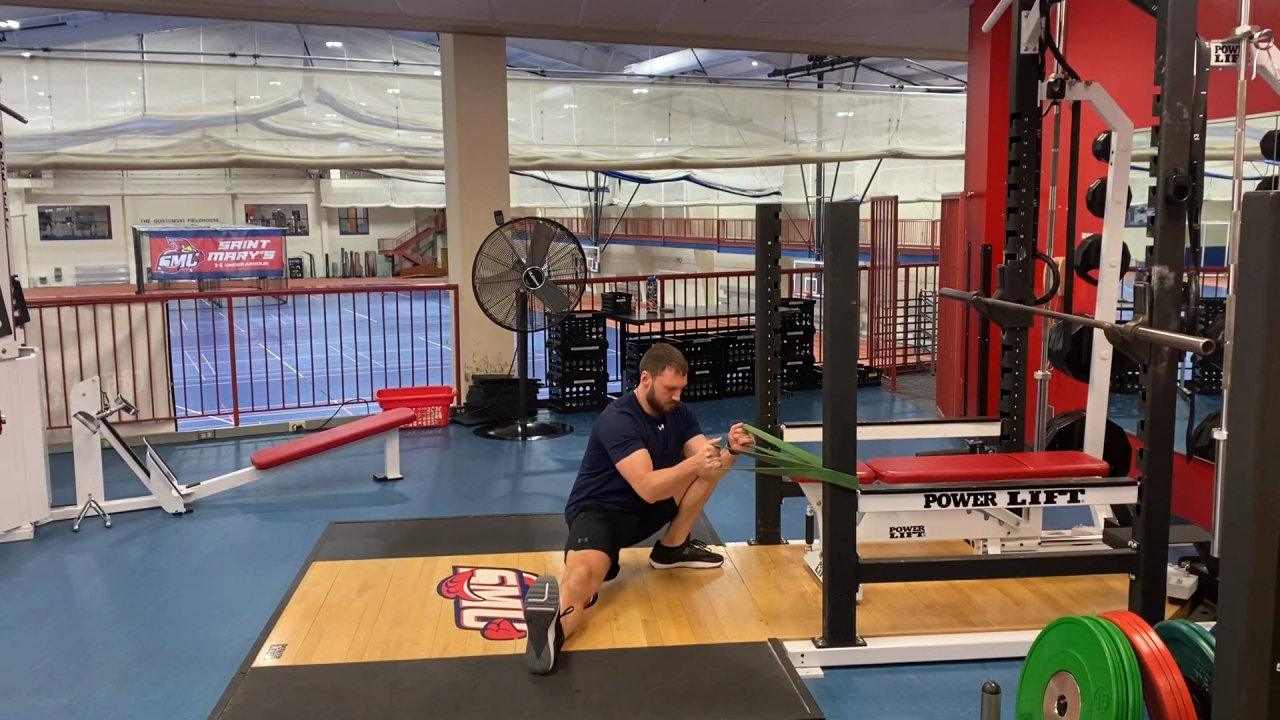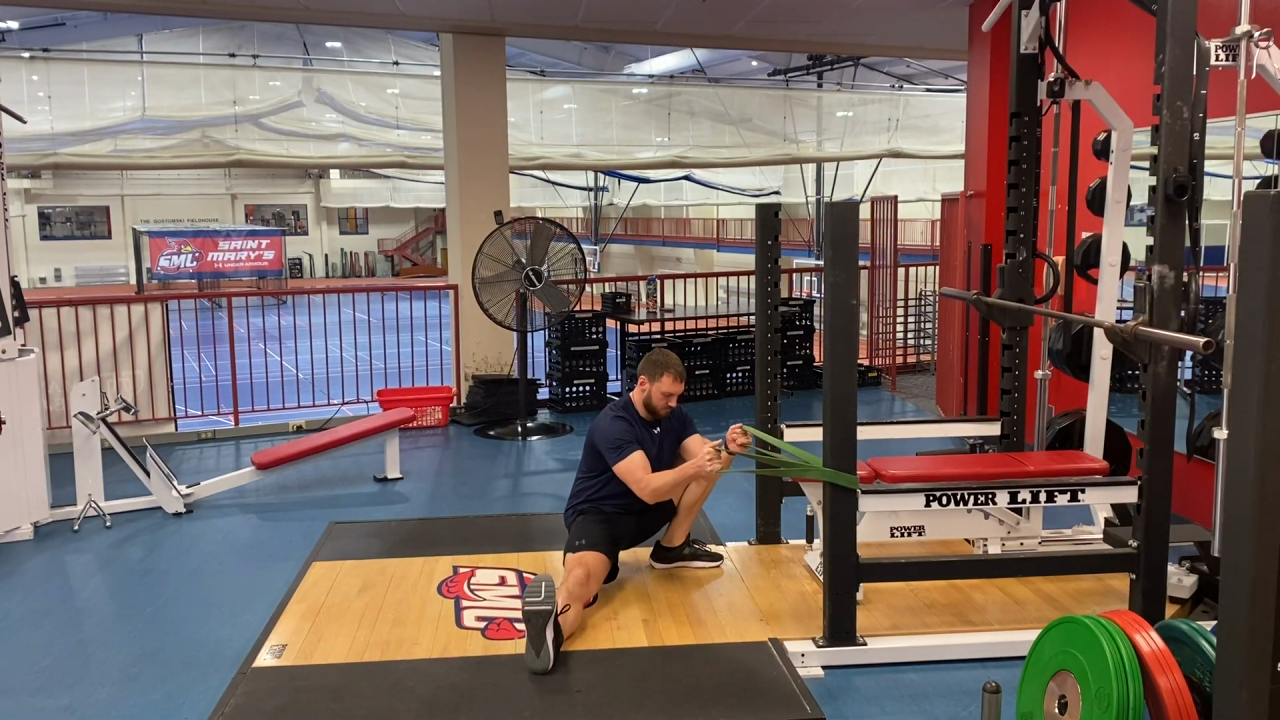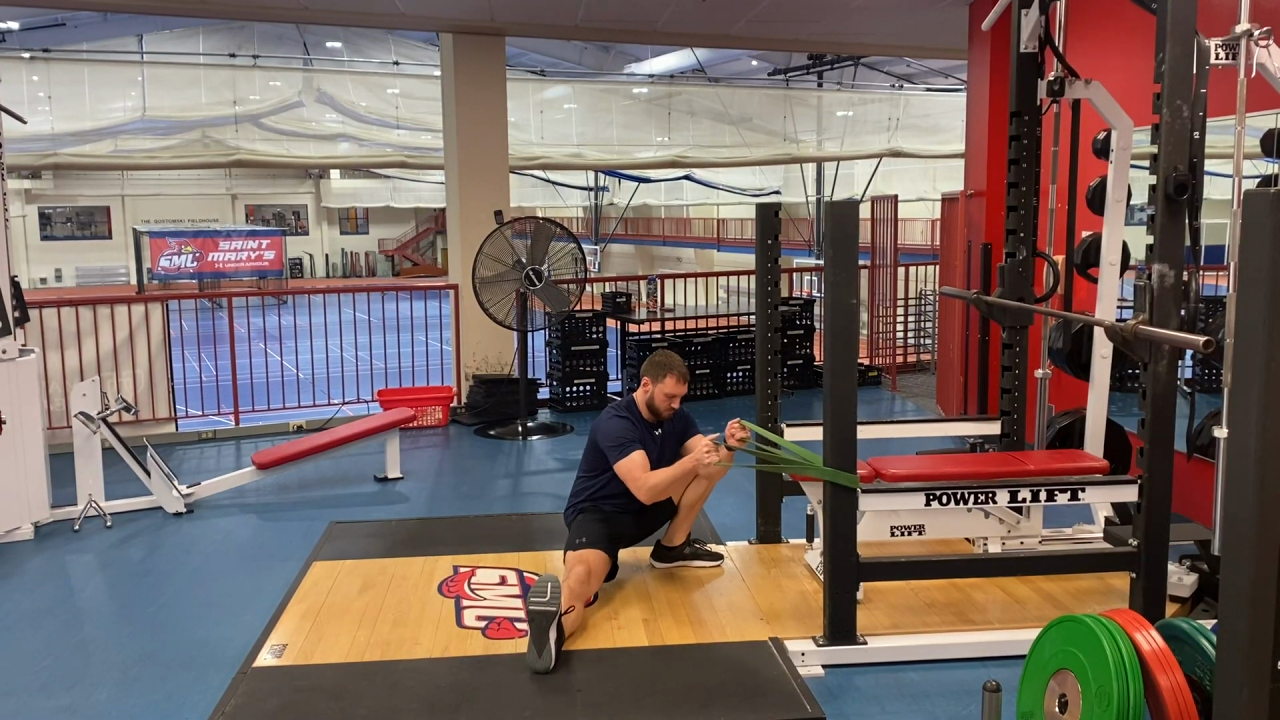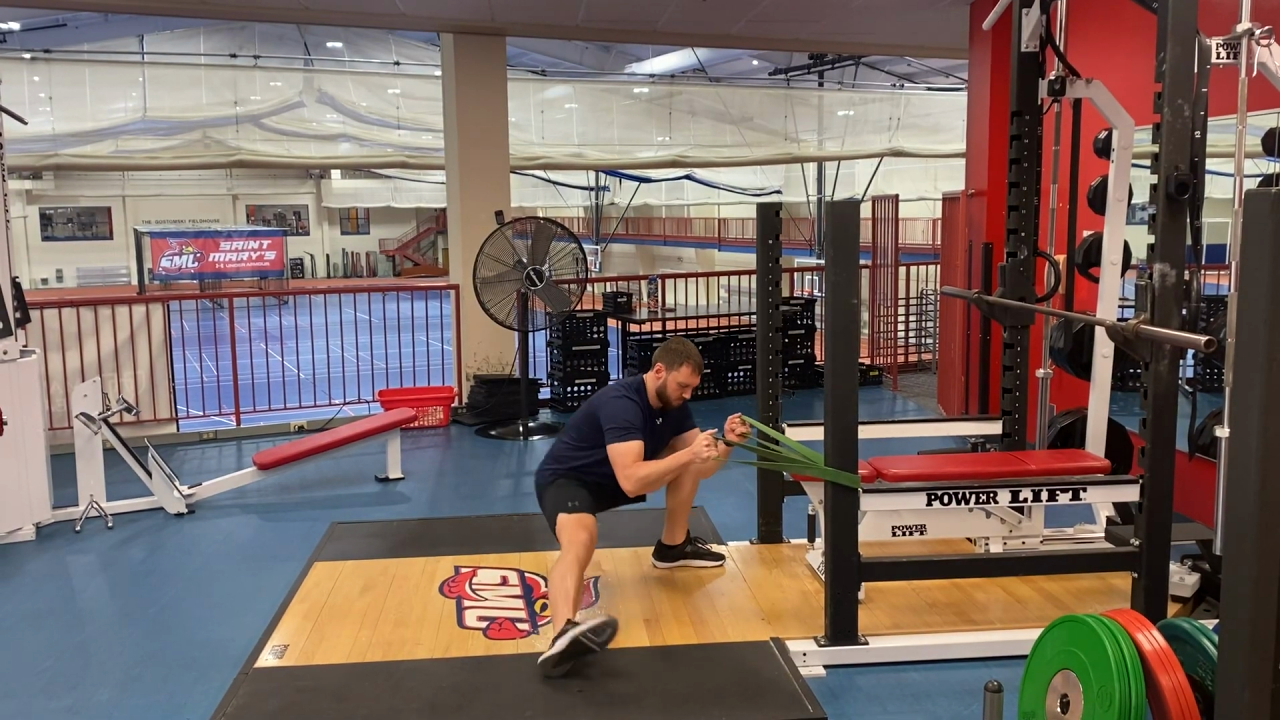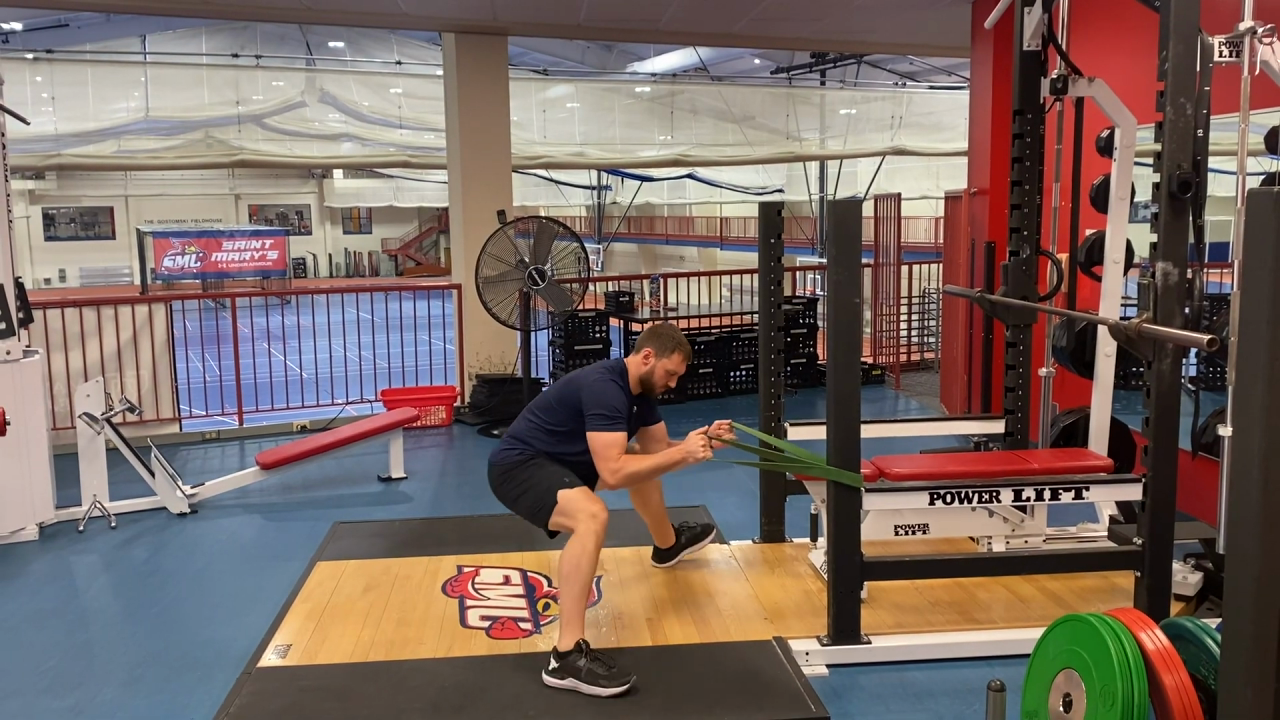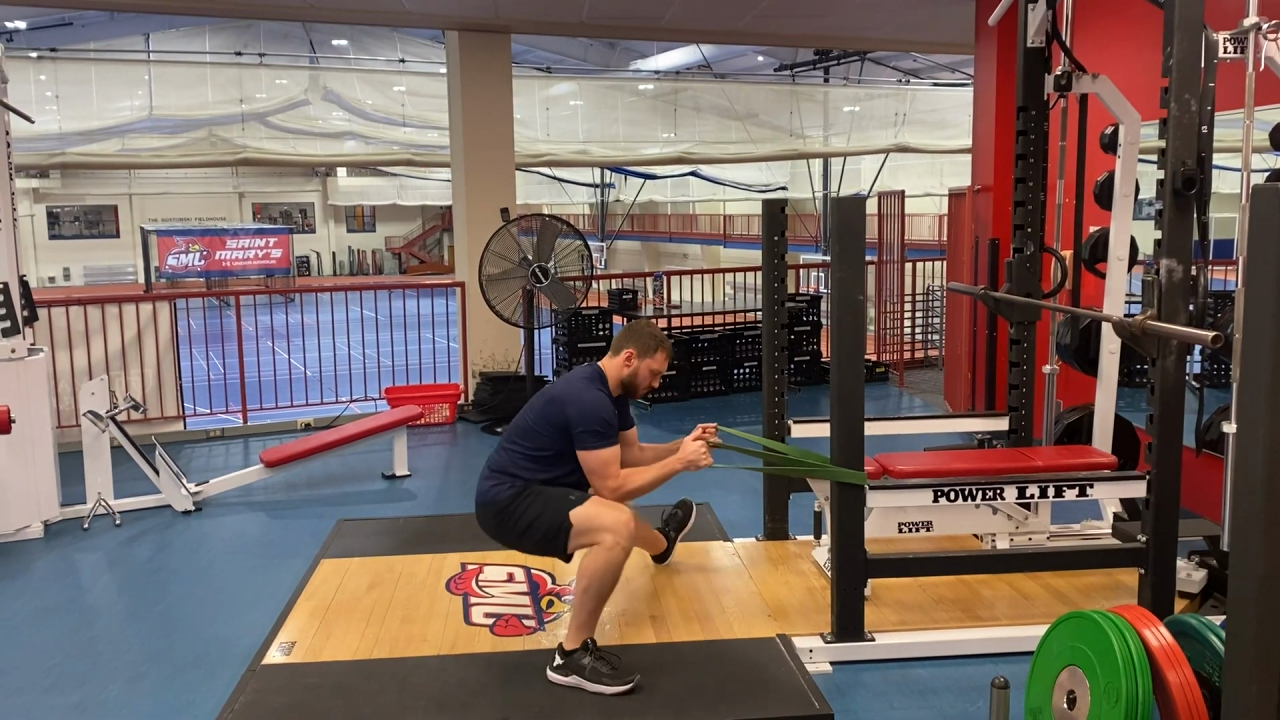
dt=0.4s
person 1, frame 1
left shoulder: (679, 414)
right shoulder: (618, 421)
left elbow: (707, 467)
right elbow: (647, 487)
left wrist: (729, 451)
right wrist: (694, 463)
left hip: (645, 509)
right hip: (599, 512)
left knee: (710, 469)
right knee: (583, 575)
left ankle: (672, 548)
person 1, frame 2
left shoulder: (674, 415)
right shoulder: (613, 424)
left elbow: (702, 461)
right elbow: (647, 488)
left wrist: (728, 450)
right wrist: (695, 467)
left hip: (644, 511)
right hip: (599, 514)
left knee: (707, 468)
right knee: (581, 577)
left ankle: (673, 548)
person 1, frame 3
left shoulder: (676, 416)
right shoulder: (615, 424)
left elbow: (709, 470)
right elbow: (645, 489)
left wrist: (728, 447)
right wrist: (692, 460)
left hip: (643, 510)
right hip: (597, 512)
left knee: (711, 465)
right knee: (582, 573)
left ankle: (672, 547)
right ankle: (552, 625)
person 1, frame 4
left shoulder: (674, 404)
right shoulder: (621, 402)
left elbow: (697, 464)
right elbow: (631, 481)
left wrist: (725, 443)
right wrist: (689, 455)
left hip: (606, 478)
right hip: (564, 478)
left knee: (686, 462)
right knee: (580, 539)
left ankle: (673, 546)
right ankle: (564, 633)
person 1, frame 5
left shoulder: (639, 389)
right shoulder: (604, 387)
left elbow: (657, 450)
right elbow: (613, 473)
left wrist: (702, 442)
right wrist: (682, 453)
left hip: (557, 462)
right hip: (517, 466)
left knee: (641, 467)
right knee: (592, 517)
left ankle: (668, 545)
right ankle: (567, 657)
person 1, frame 6
left shoulder: (607, 391)
right shoulder: (588, 399)
left elbow: (631, 456)
right elbow: (610, 487)
left wrist: (683, 446)
right wrist: (679, 463)
left hip: (530, 489)
right hip: (507, 504)
left knee: (616, 511)
right knee: (618, 527)
left ankle: (660, 543)
right ankle: (573, 654)
